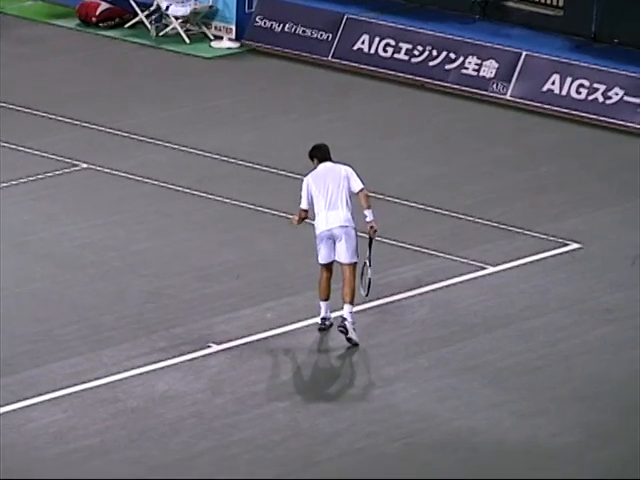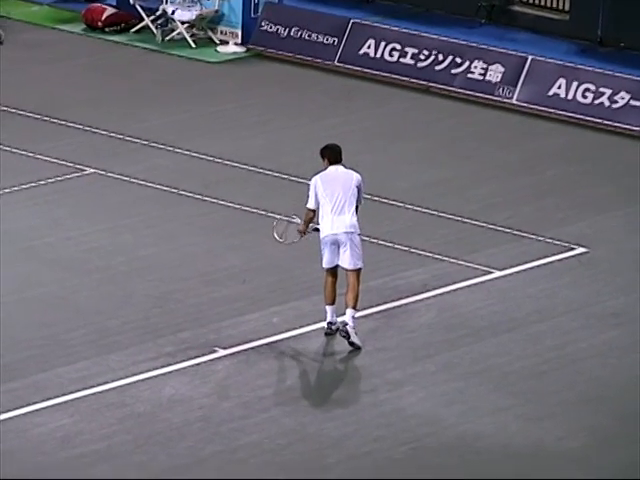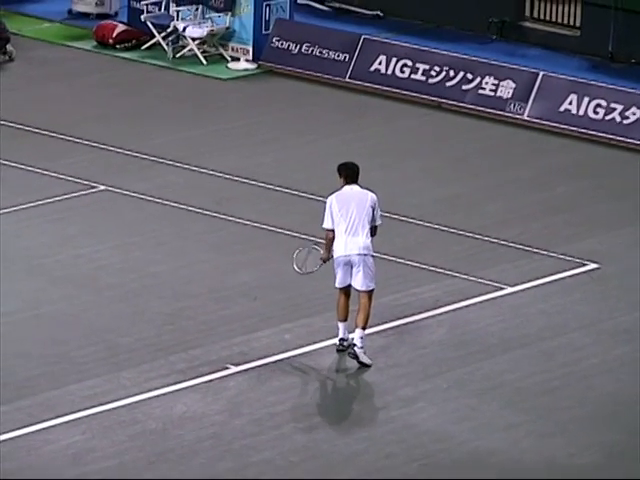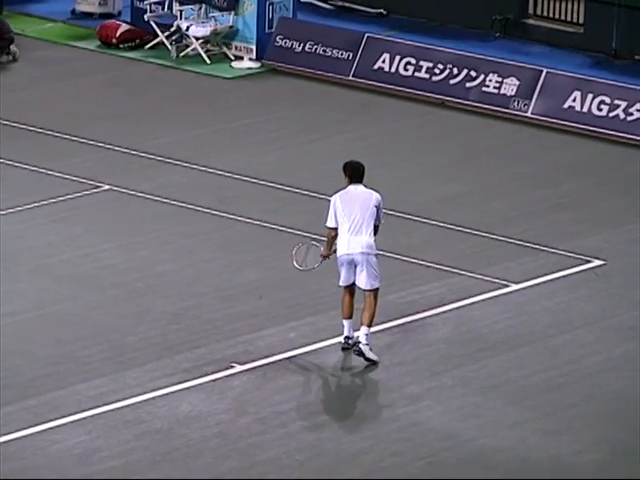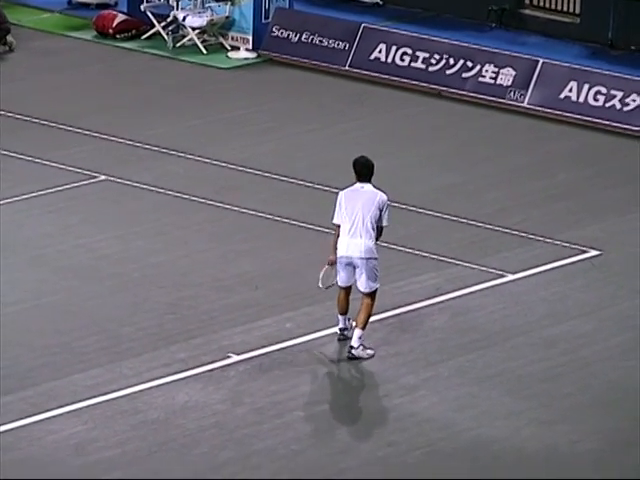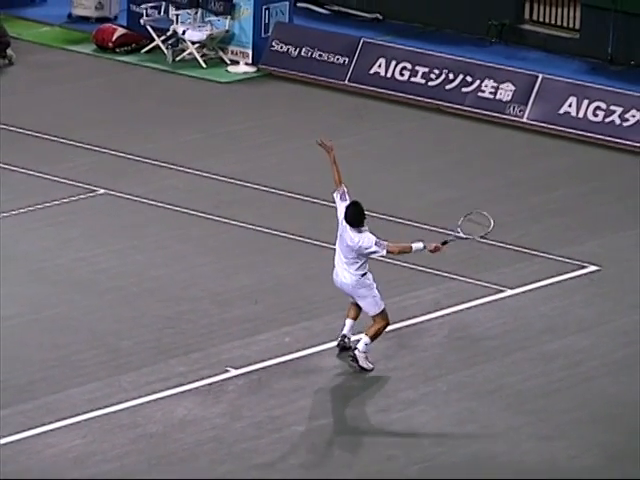
dt=0.7s
person 1, frame 1
left shoulder: (309, 179)
right shoulder: (345, 170)
left elbow: (304, 213)
right elbow: (362, 194)
left wrist: (296, 219)
right wrist: (370, 219)
left hip: (323, 228)
right hip: (344, 225)
left knee: (325, 270)
right knee: (349, 272)
left ankle: (324, 317)
right ankle: (346, 319)
person 1, frame 2
left shoulder: (317, 180)
right shoulder: (355, 177)
left elbow: (311, 212)
left wrist: (304, 226)
left hip: (327, 232)
right hip: (349, 230)
left knee: (330, 275)
right knee: (353, 277)
left ankle: (330, 321)
right ankle: (348, 323)
person 1, frame 3
left shoulder: (333, 199)
right shoulder: (370, 197)
left elbow: (330, 233)
right elbow: (373, 230)
left wrist: (327, 252)
left hip: (341, 252)
right hip: (362, 251)
left knee: (343, 293)
right knee: (365, 297)
left ankle: (342, 338)
right ankle: (357, 344)
person 1, frame 4
left shoulder: (337, 198)
right shoulder: (375, 197)
left elbow: (332, 232)
left wrist: (327, 249)
left hip: (344, 250)
right hip: (366, 250)
left knee: (348, 291)
right knee: (370, 296)
left ankle: (347, 337)
right ankle: (363, 341)
person 1, frame 5
left shoulder: (344, 195)
right shoulder: (381, 198)
left elbow: (338, 228)
right elbow: (379, 230)
left wrist: (333, 252)
left hip: (344, 250)
right hip: (366, 252)
left knee: (344, 290)
right knee: (368, 298)
left ankle: (343, 328)
right ankle: (355, 345)
person 1, frame 6
left shoulder: (343, 214)
right shoulder: (363, 240)
left elbow: (339, 184)
right elbow: (394, 249)
left wrist: (331, 156)
right wrist: (425, 246)
left hip: (339, 277)
right hip: (356, 282)
left knee: (356, 303)
right knee: (381, 320)
left ankle: (345, 337)
right ankle: (360, 349)
